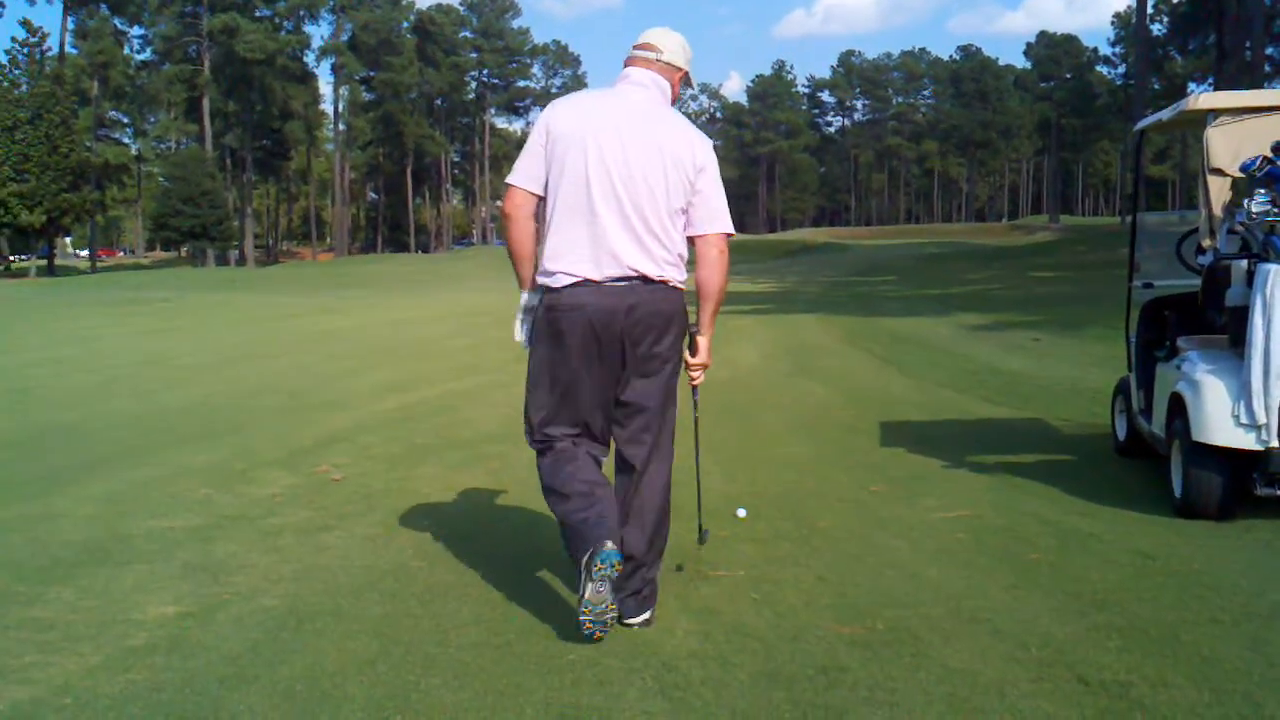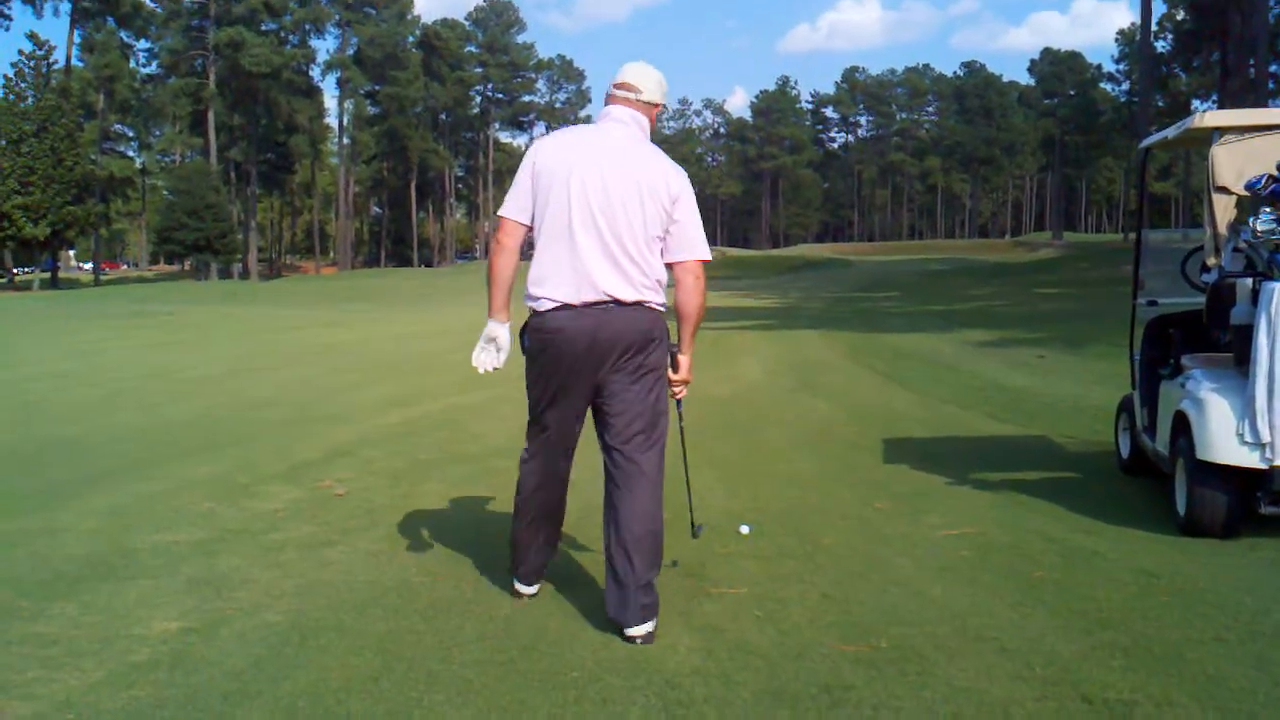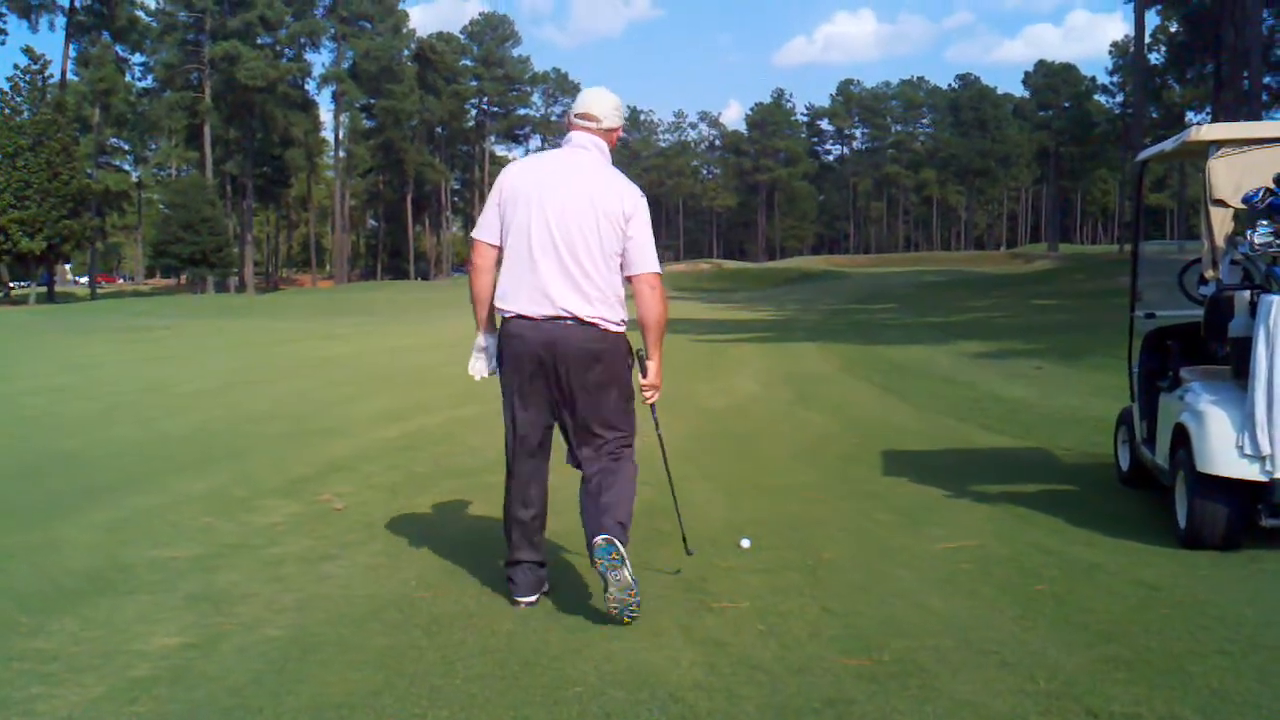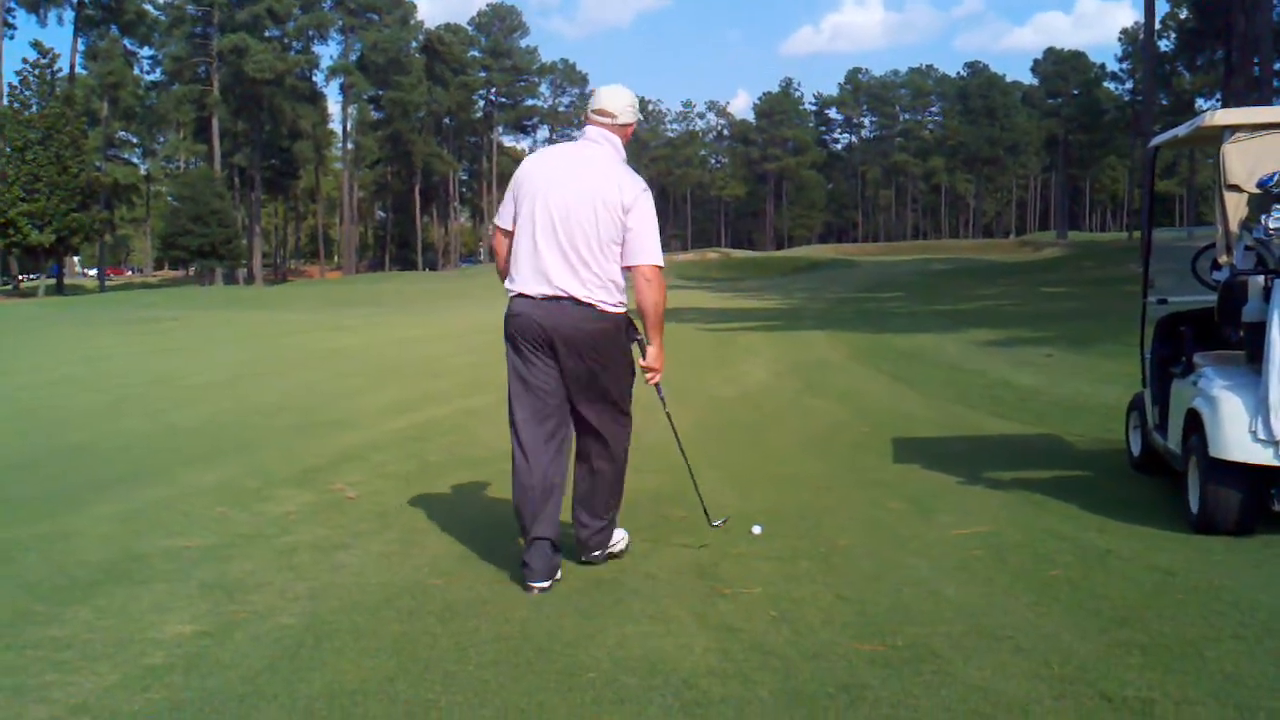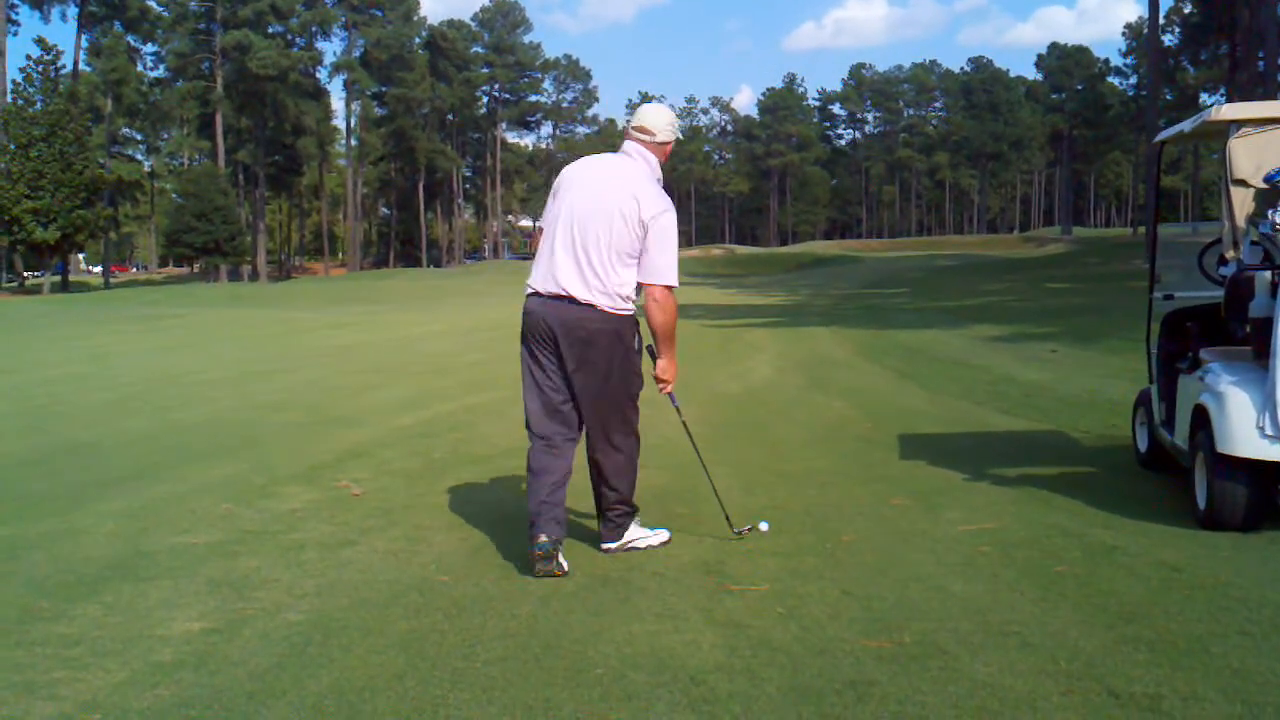
dt=0.3s
person 1, frame 1
left shoulder: (563, 113)
right shoulder: (691, 140)
left elbow: (516, 208)
right elbow: (713, 249)
left wrist: (529, 290)
right wrist: (704, 335)
left hip: (572, 301)
right hip: (656, 307)
left knee: (563, 439)
right knee: (646, 453)
left ankle: (599, 551)
right ankle: (636, 593)
person 1, frame 2
left shoulder: (549, 148)
right shoulder: (668, 172)
left elbow: (506, 238)
right elbow: (690, 274)
left wrist: (497, 320)
right wrist: (685, 351)
left hip: (557, 324)
right hip: (637, 328)
left knee: (548, 453)
right knee: (636, 464)
left ankle: (530, 569)
right ankle: (635, 607)
person 1, frame 3
left shoulder: (517, 174)
right shoulder: (625, 193)
left elbow: (481, 259)
right elbow: (648, 286)
left wrist: (485, 333)
right wrist: (654, 359)
left hip: (522, 335)
right hip: (595, 339)
left knee: (526, 456)
right knee: (609, 452)
left ankle: (526, 575)
right ankle: (606, 544)
person 1, frame 4
left shoulder: (534, 163)
right shoulder: (630, 184)
left elbow: (501, 242)
right elbow: (647, 275)
right wrist: (655, 343)
left hip: (529, 315)
right hip: (596, 321)
left knee: (536, 437)
right knee: (604, 429)
left ankle: (540, 561)
right ankle: (595, 533)
person 1, frame 5
left shoulder: (576, 169)
right shoulder: (656, 201)
left elbow: (545, 239)
right elbow: (658, 293)
right wrist: (666, 356)
left hip: (541, 310)
right hip: (602, 322)
left knee: (551, 429)
right knee: (612, 429)
left ankle: (546, 535)
right ankle: (617, 527)
